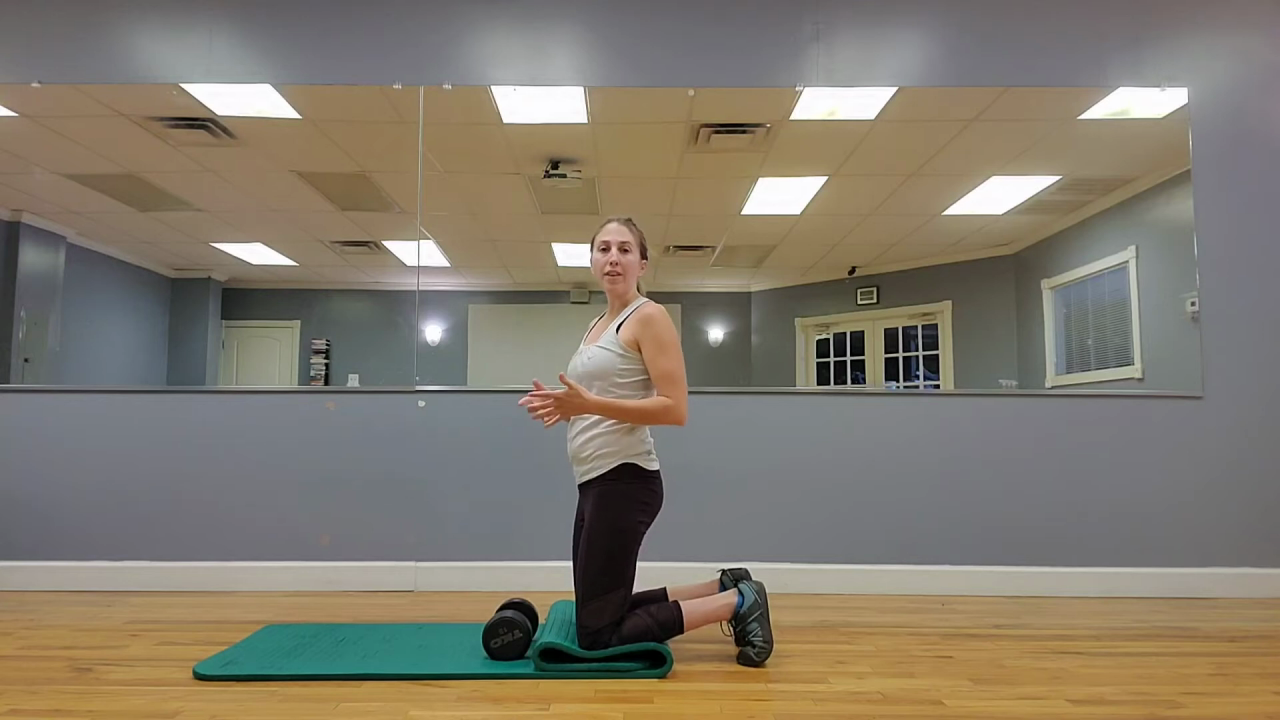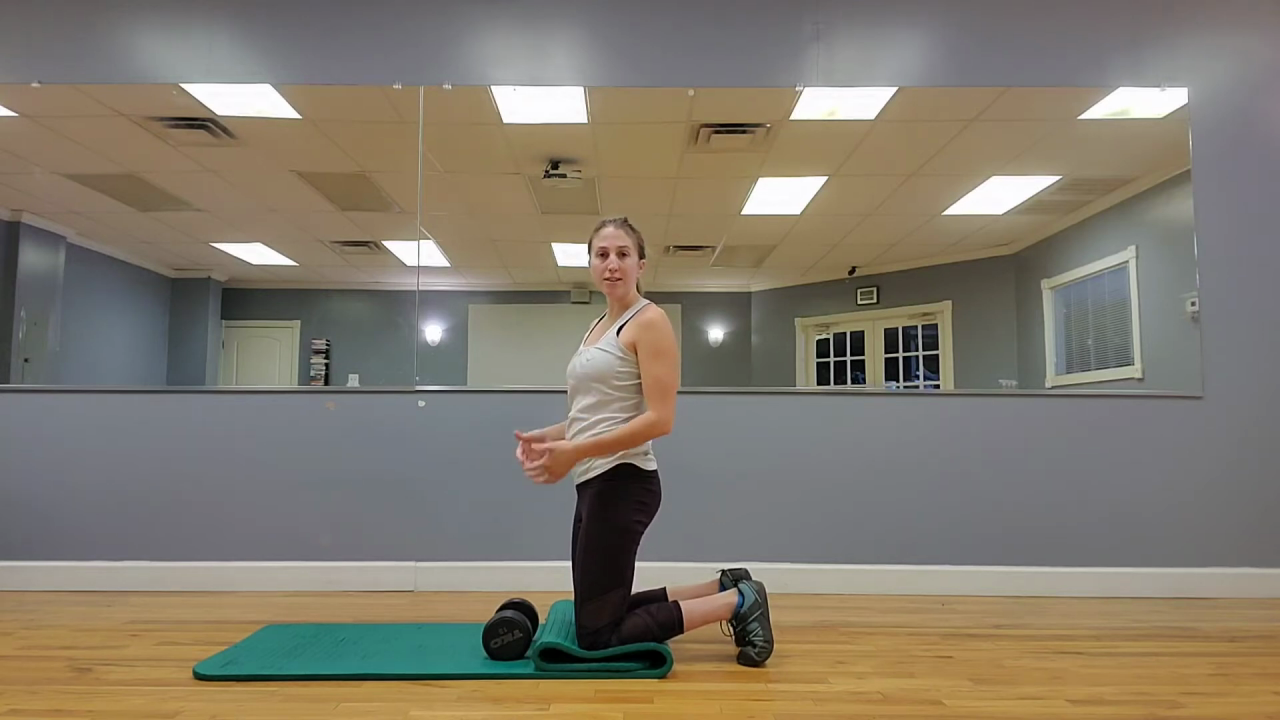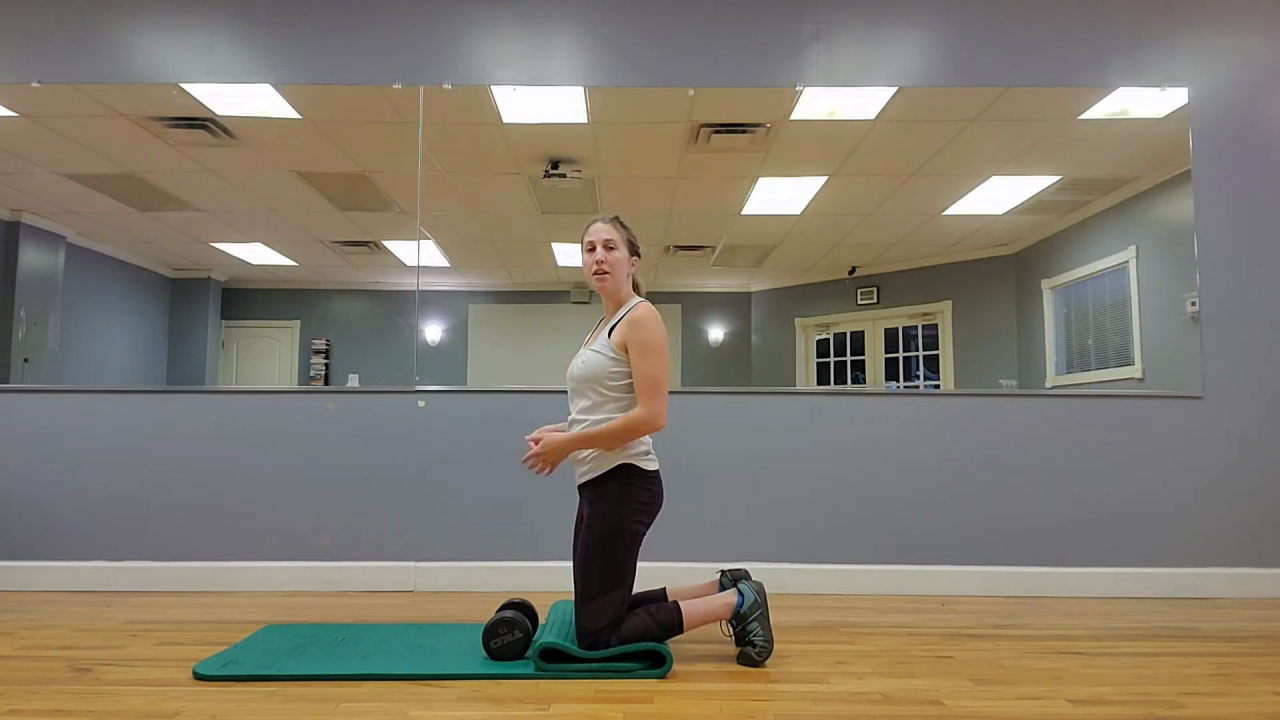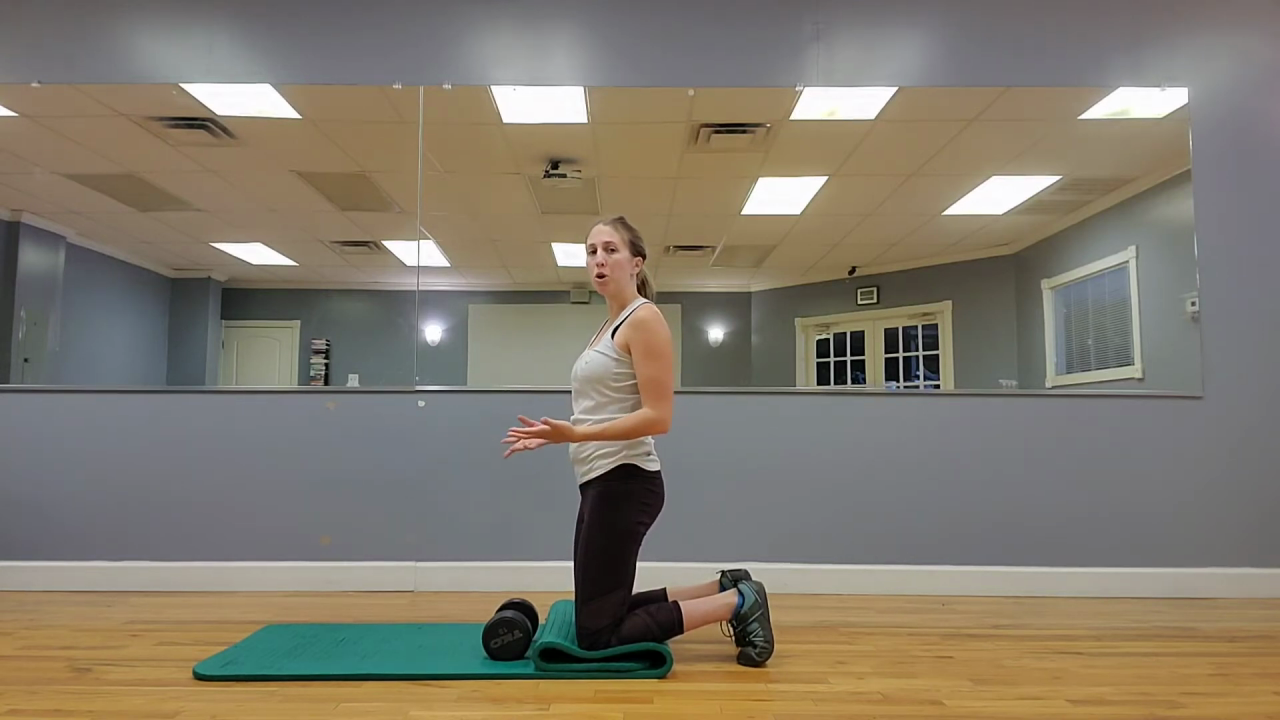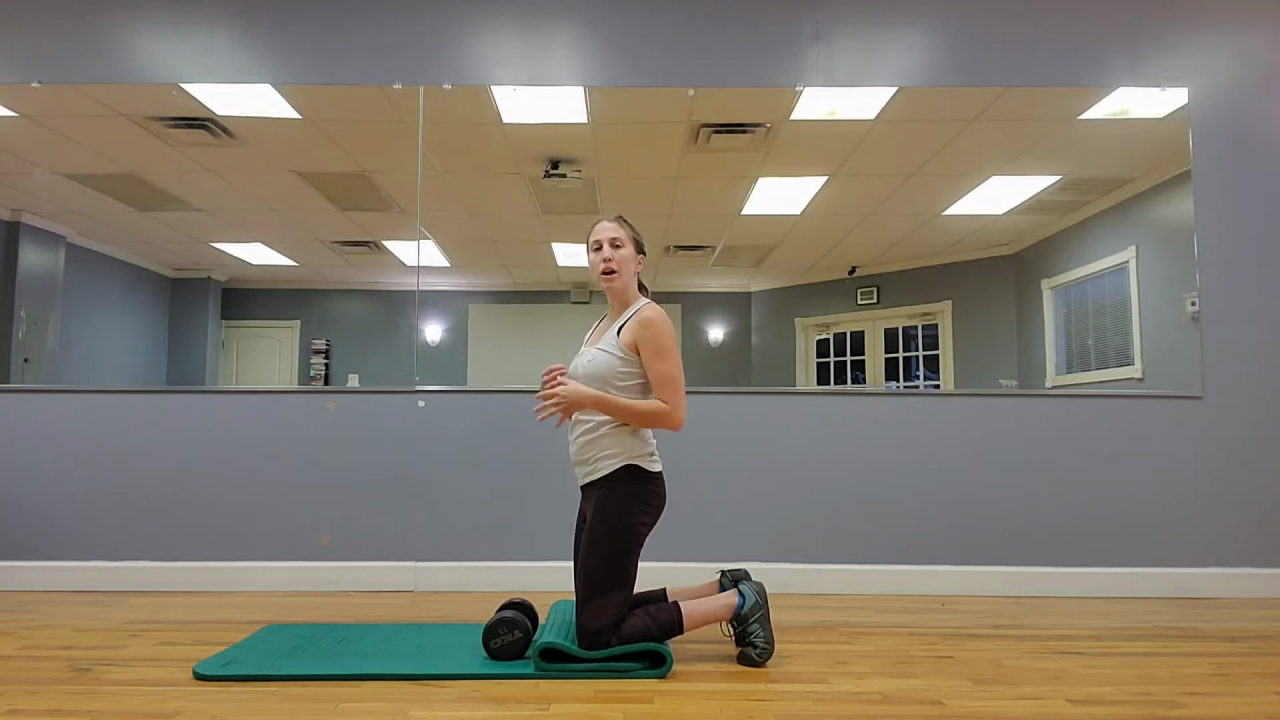
dt=1s
person 1, frame 1
left shoulder: (649, 318)
right shoulder: (598, 325)
left elbow: (675, 409)
left wrist: (591, 404)
right wrist: (566, 405)
left hip: (624, 483)
right hip: (598, 484)
left knee: (598, 633)
right knee: (601, 615)
left ankle: (737, 602)
right ankle: (723, 589)
person 1, frame 2
left shoulder: (649, 321)
right shoulder: (599, 326)
left elbow: (660, 419)
left wrist: (575, 452)
right wrist: (553, 436)
left hip: (621, 485)
right hip: (597, 484)
left knee: (598, 634)
right knee: (601, 615)
left ankle: (738, 602)
right ankle: (724, 588)
person 1, frame 3
left shoulder: (640, 318)
right shoulder: (603, 325)
left elbow: (650, 417)
left wrist: (568, 443)
right wrist: (560, 435)
left hip: (623, 484)
right hip: (600, 485)
left knee: (597, 634)
right knee: (602, 616)
left ankle: (736, 602)
right ankle: (724, 589)
person 1, frame 4
left shoulder: (644, 319)
right shoulder: (609, 326)
left elbow: (657, 418)
left wrist: (577, 434)
right wrist: (556, 434)
left hip: (623, 484)
right hip: (603, 484)
left knee: (597, 633)
right knee: (604, 614)
left ankle: (736, 602)
right ankle: (723, 589)
person 1, frame 5
left shoulder: (648, 319)
right shoulder: (600, 327)
left elbow: (672, 414)
left wrist: (592, 398)
right wrist: (568, 402)
left hip: (626, 485)
right hip: (600, 485)
left knee: (598, 633)
right knee: (604, 613)
left ankle: (738, 603)
right ankle: (725, 589)
